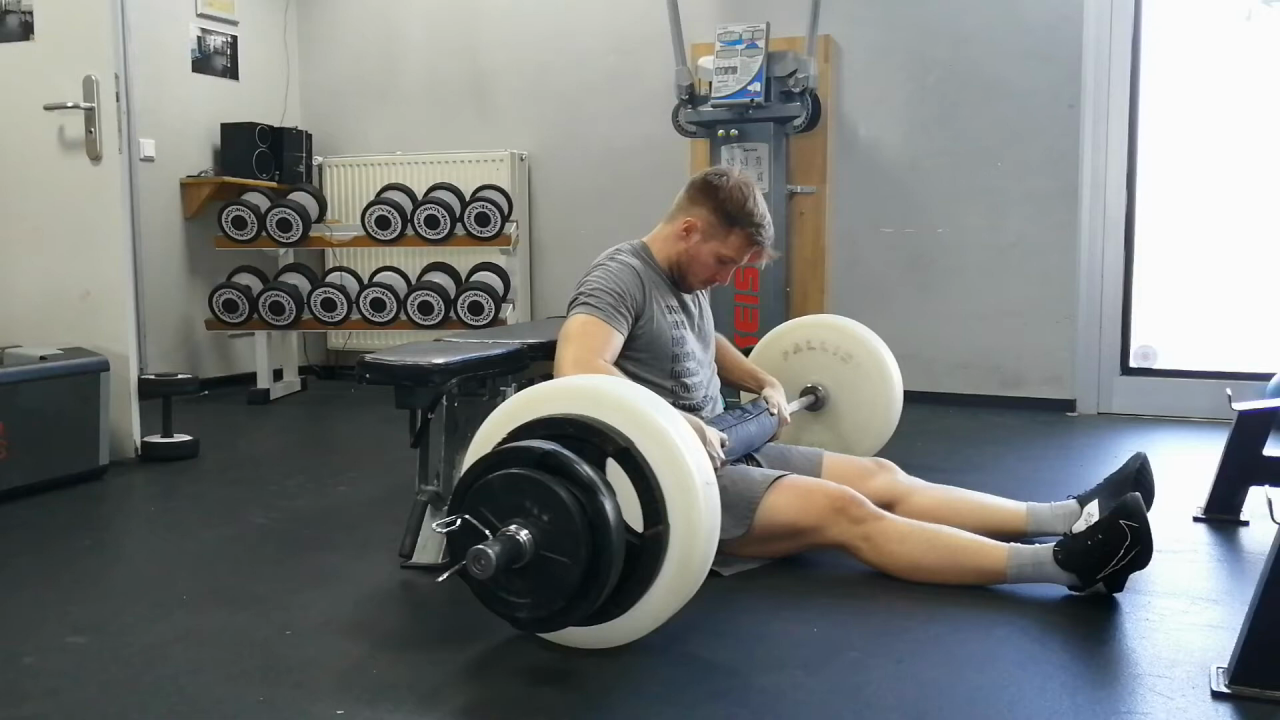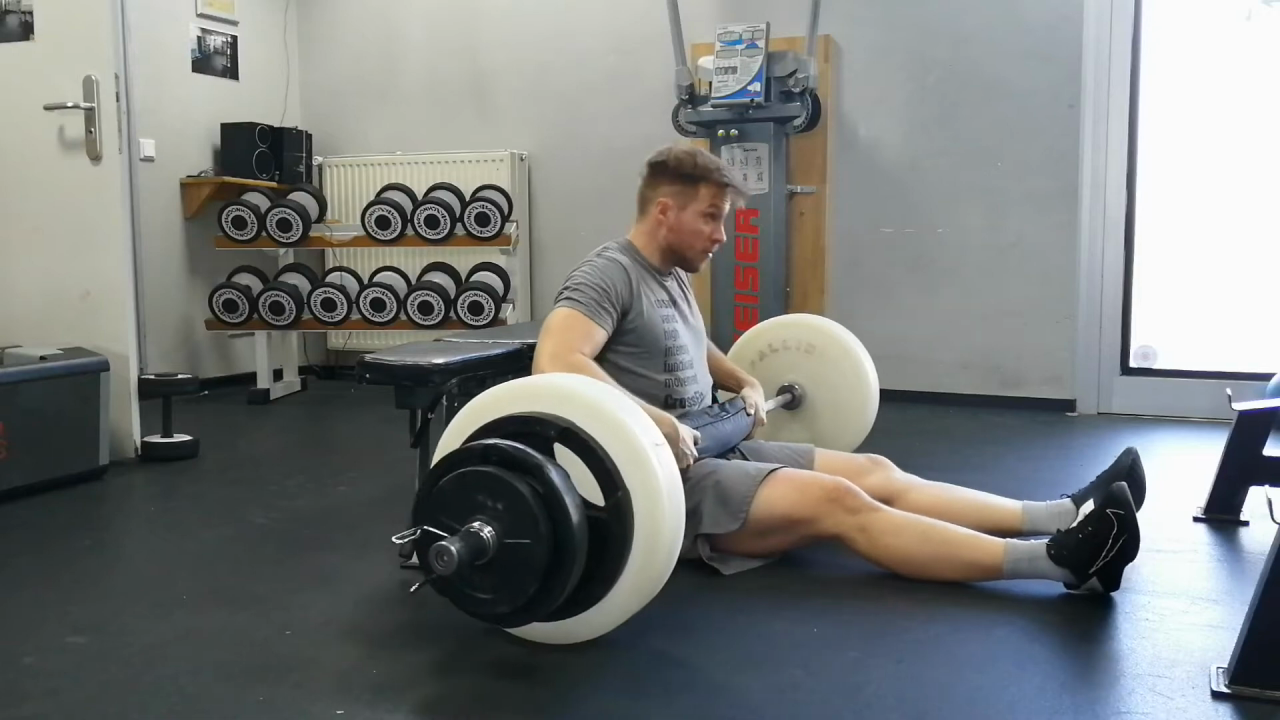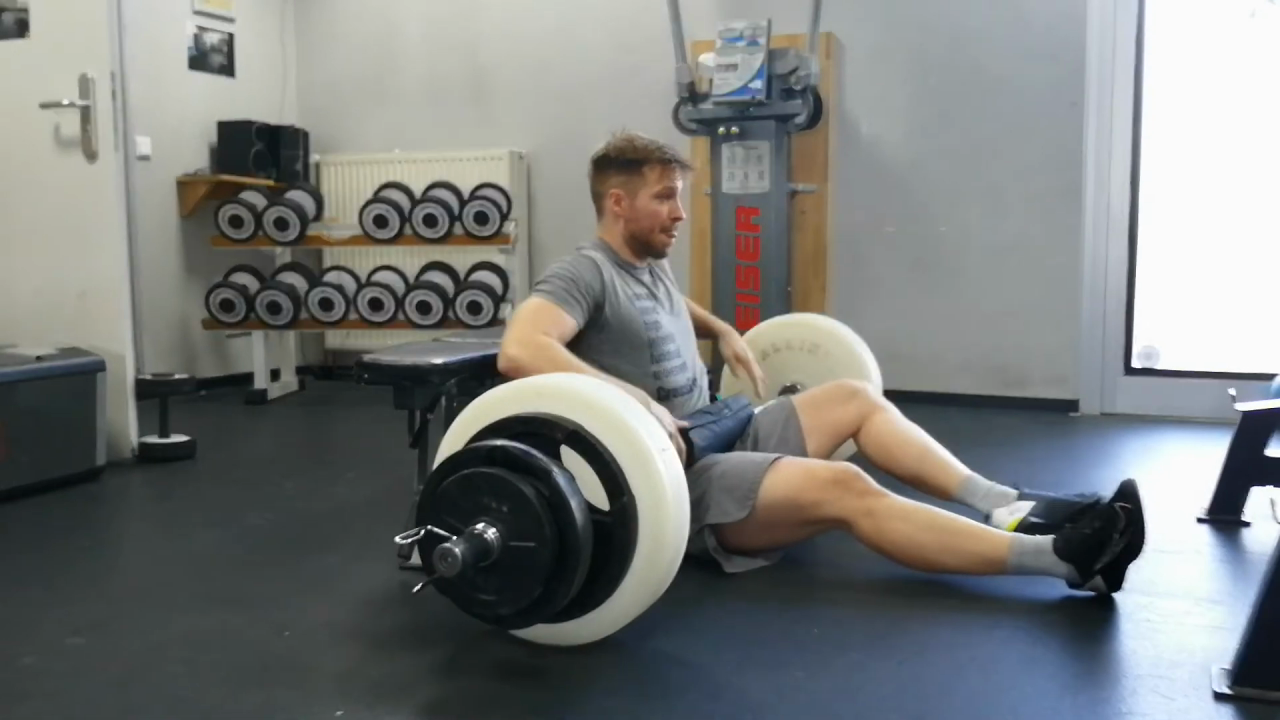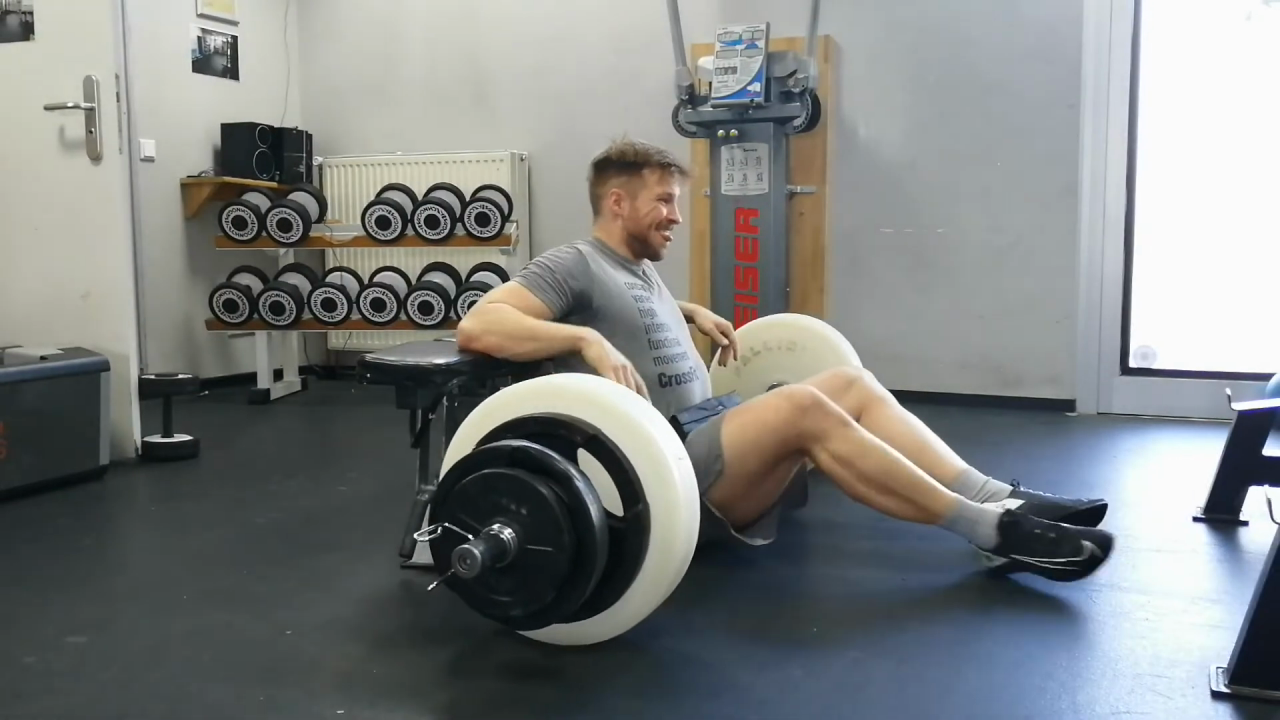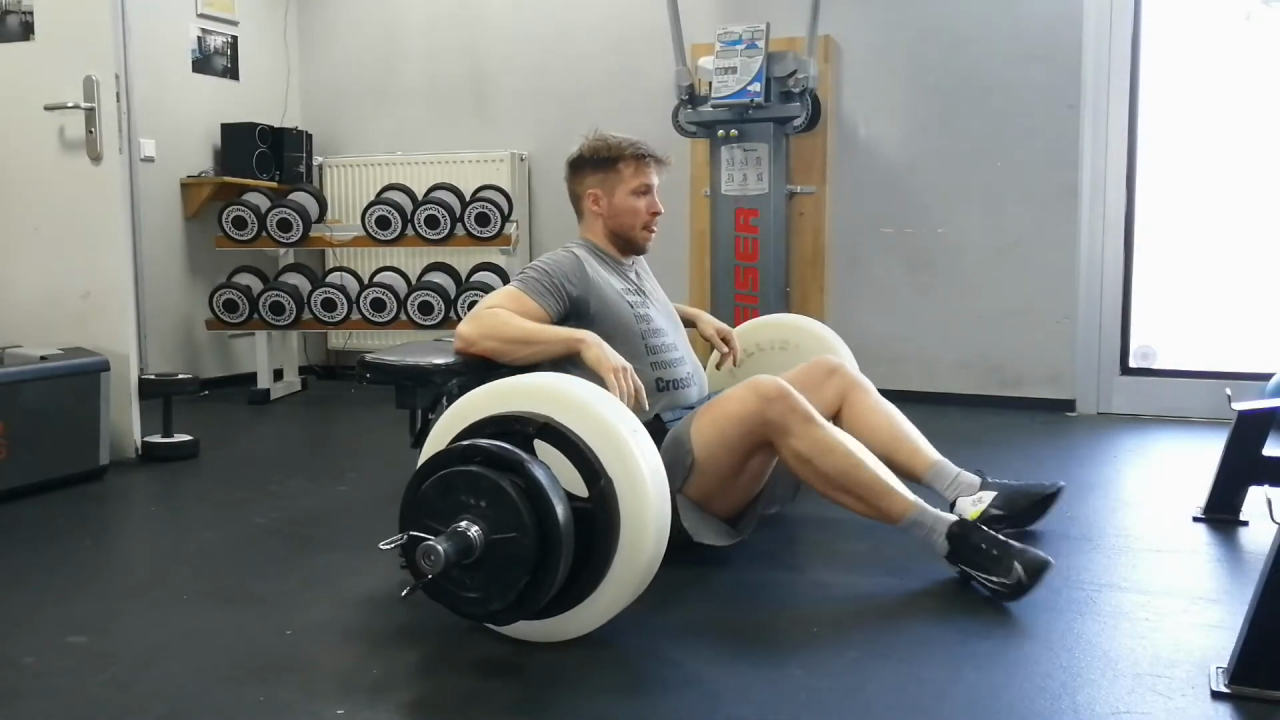
dt=0.7s
person 1, frame 1
left shoulder: (684, 277)
right shoulder: (618, 279)
right elbow: (577, 374)
left wrist: (765, 383)
right wrist: (682, 426)
left hip: (719, 454)
left knee: (879, 476)
right knee: (841, 511)
left ankle: (1070, 516)
right ankle: (1064, 564)
person 1, frame 2
left shoulder: (669, 275)
right shoulder: (607, 275)
right elbow: (554, 365)
left wrist: (743, 380)
right wrist: (656, 424)
left hip: (712, 453)
left knee: (876, 474)
right knee: (838, 503)
left ankle: (1064, 514)
right ankle: (1059, 560)
person 1, frame 3
left shoulder: (648, 265)
right shoulder: (582, 275)
right elbow: (518, 352)
left wrist: (720, 329)
right wrist: (630, 401)
left hip: (716, 443)
left knee: (853, 398)
right knee: (843, 489)
left ankle: (1005, 507)
right ankle: (1065, 560)
person 1, frame 4
left shoulder: (637, 266)
right shoulder: (573, 266)
right elbow: (476, 327)
left wrist: (691, 312)
right wrist: (584, 339)
left hip: (709, 441)
left knee: (852, 384)
right knee: (804, 407)
left ankle: (999, 499)
right ankle: (996, 532)
person 1, frame 5
left shoulder: (629, 262)
right shoulder: (566, 270)
right elbow: (473, 331)
left wrist: (693, 315)
right wrist: (584, 342)
left hip: (704, 441)
right hip: (656, 472)
left knee: (833, 373)
right knee: (769, 396)
left ankle: (969, 496)
right ankle: (951, 536)
